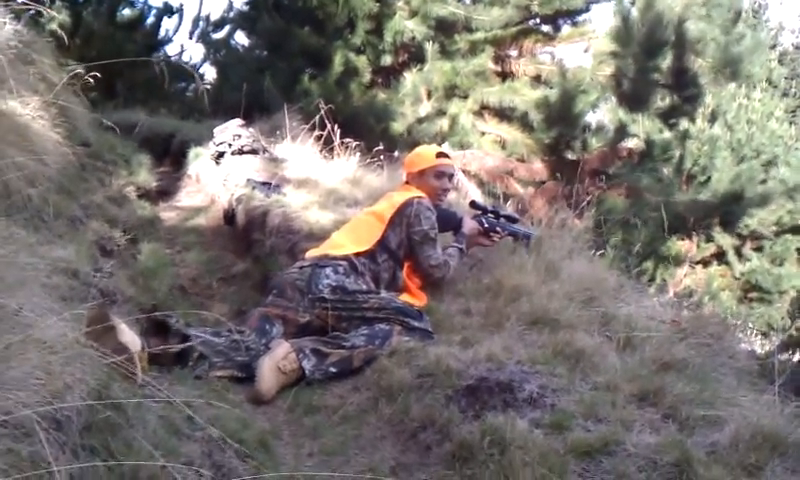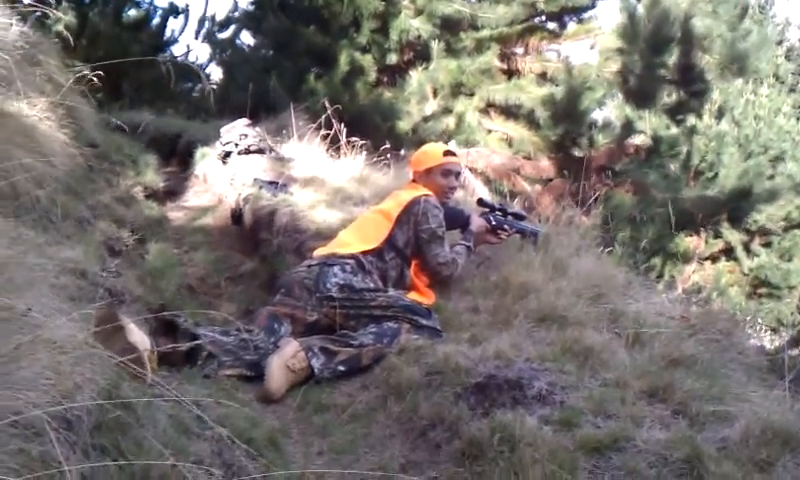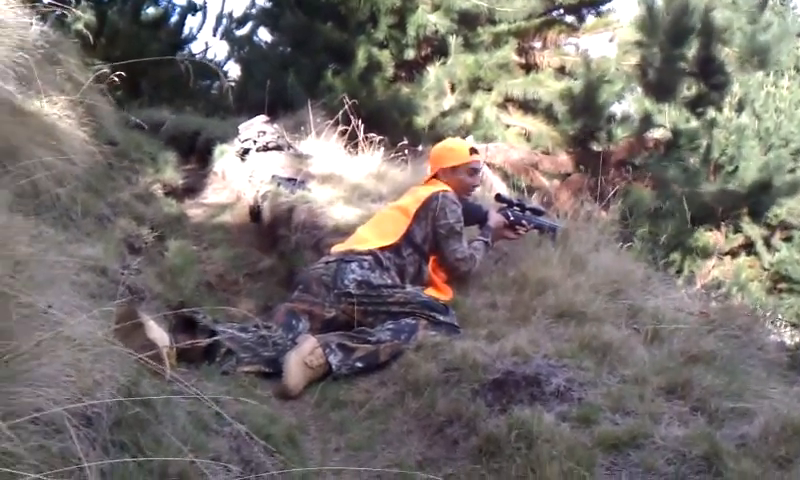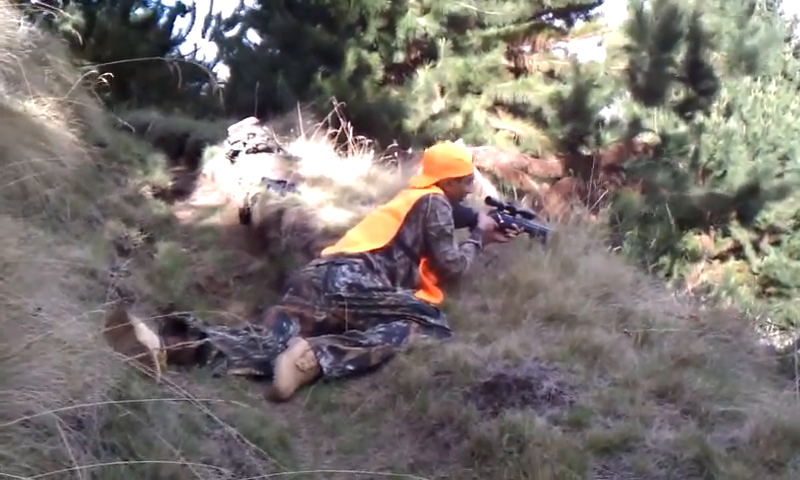
dt=0.2s
person 1, frame 1
left shoulder: (391, 203)
right shoulder: (418, 205)
left elbow: (406, 256)
right elbow: (433, 271)
left wrist: (464, 242)
right wrist: (461, 242)
left hip: (311, 275)
right hip: (339, 281)
left knee: (253, 341)
right knee: (412, 329)
left ankle: (168, 340)
right ankle: (300, 358)
person 1, frame 2
left shoulder: (401, 200)
right shoulder: (425, 203)
left elbow: (416, 256)
right elbow: (440, 268)
left wrist: (471, 239)
right wrist: (469, 238)
left hip: (317, 273)
right hip: (348, 279)
left knee: (260, 340)
right knee: (420, 327)
left ankle: (176, 340)
right ankle: (309, 358)
person 1, frame 3
left shoulder: (421, 195)
right shoulder: (443, 198)
left elbow: (435, 251)
right elbow: (459, 264)
left wrist: (490, 234)
right wrist: (488, 234)
left hip: (337, 269)
right hip: (368, 275)
left knee: (280, 335)
right knee: (439, 324)
right ankle: (329, 353)
person 1, frame 4
left shoulder: (408, 197)
right shoulder: (433, 201)
left elbow: (427, 252)
right elbow: (450, 266)
left wrist: (479, 237)
right wrist: (477, 237)
left hip: (328, 272)
right hip: (357, 279)
left knee: (267, 338)
right knee: (430, 328)
right ankle: (317, 356)
